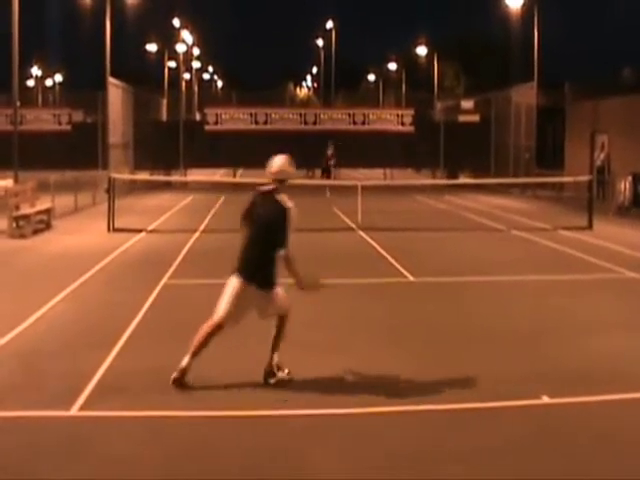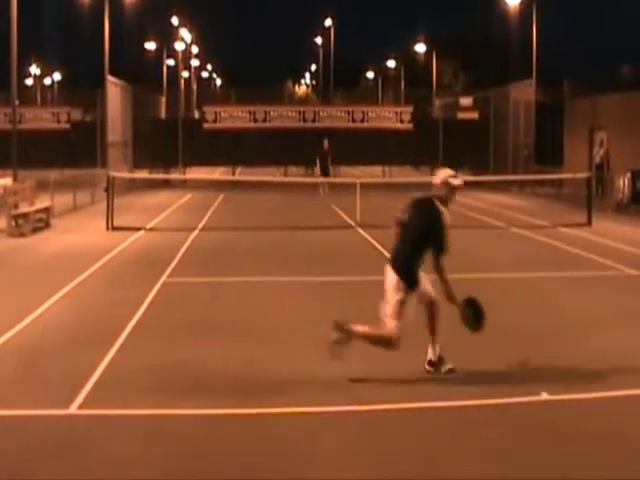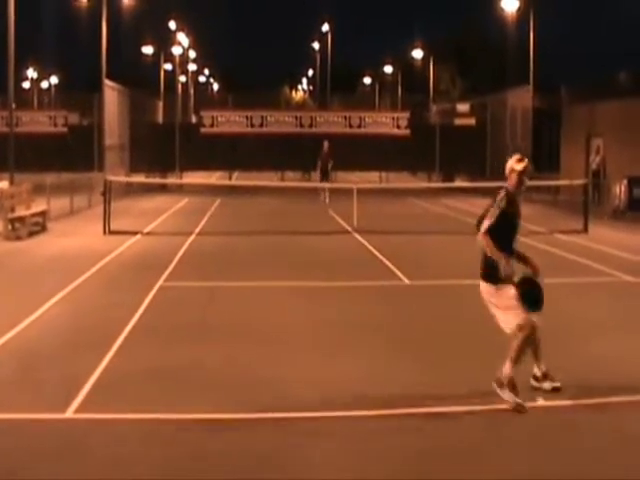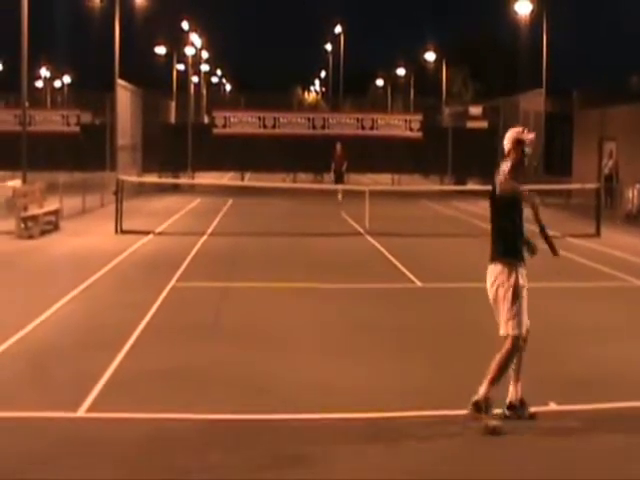
dt=0.5s
person 1, frame 1
left shoulder: (258, 196)
right shoulder: (284, 207)
right elbow: (284, 252)
right wrist: (300, 280)
left hip: (240, 274)
right hip: (262, 280)
left knee: (216, 323)
right knee: (283, 312)
left ankle: (183, 369)
right ankle: (272, 368)
person 1, frame 2
left shoulder: (419, 203)
right shoulder: (439, 217)
left elbow: (399, 227)
right elbow: (438, 262)
right wrist: (449, 291)
left hip: (407, 270)
right hip: (402, 275)
left knee: (431, 304)
right knee: (391, 337)
left ankle: (434, 358)
right ankle: (348, 331)
person 1, frame 3
left shoulder: (514, 203)
right shoulder: (501, 202)
right elbow: (483, 235)
left wrist: (525, 260)
right wrist: (502, 261)
left hip: (507, 279)
right hip: (493, 282)
left knee: (531, 325)
right knee: (524, 327)
left ankle: (539, 373)
right ankle: (505, 378)
person 1, frame 4
left shoulder: (513, 175)
right shoulder: (507, 169)
right elbow: (502, 186)
left wrist: (525, 240)
right wrist: (528, 197)
left hip: (513, 264)
right hip: (505, 266)
left knee: (520, 335)
right knee: (514, 339)
left ankle: (515, 399)
right ankle: (482, 398)
